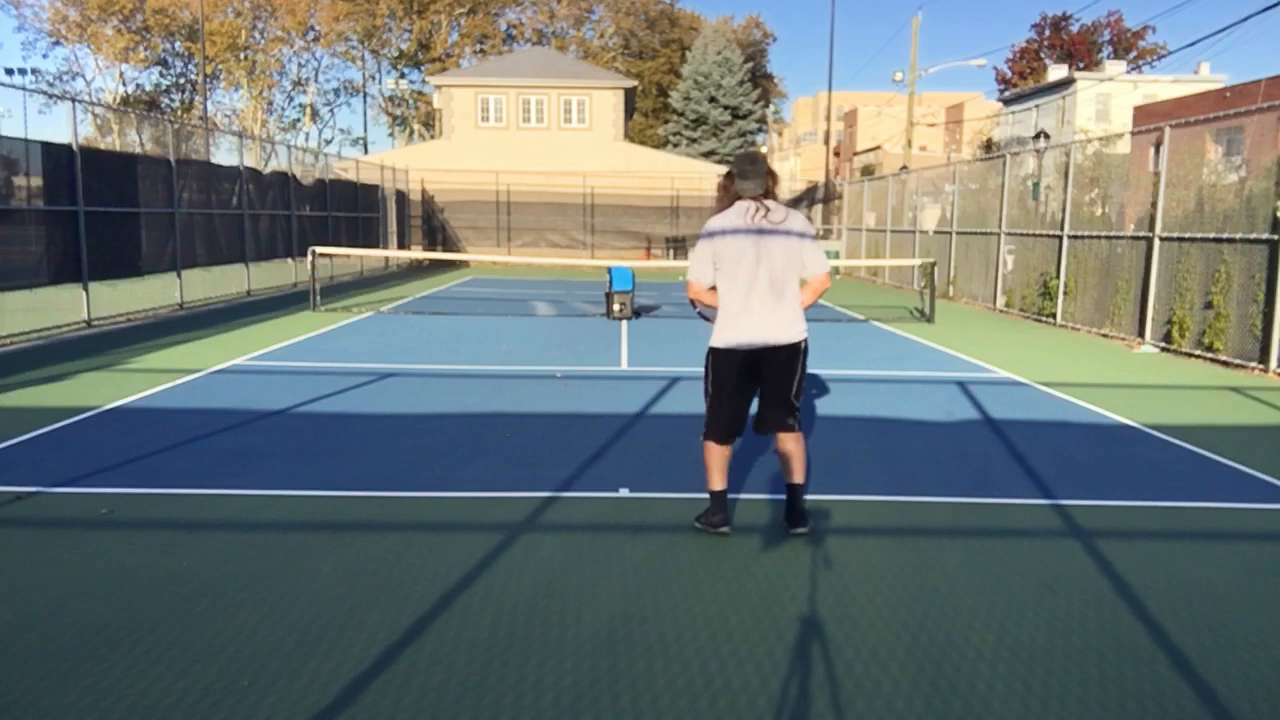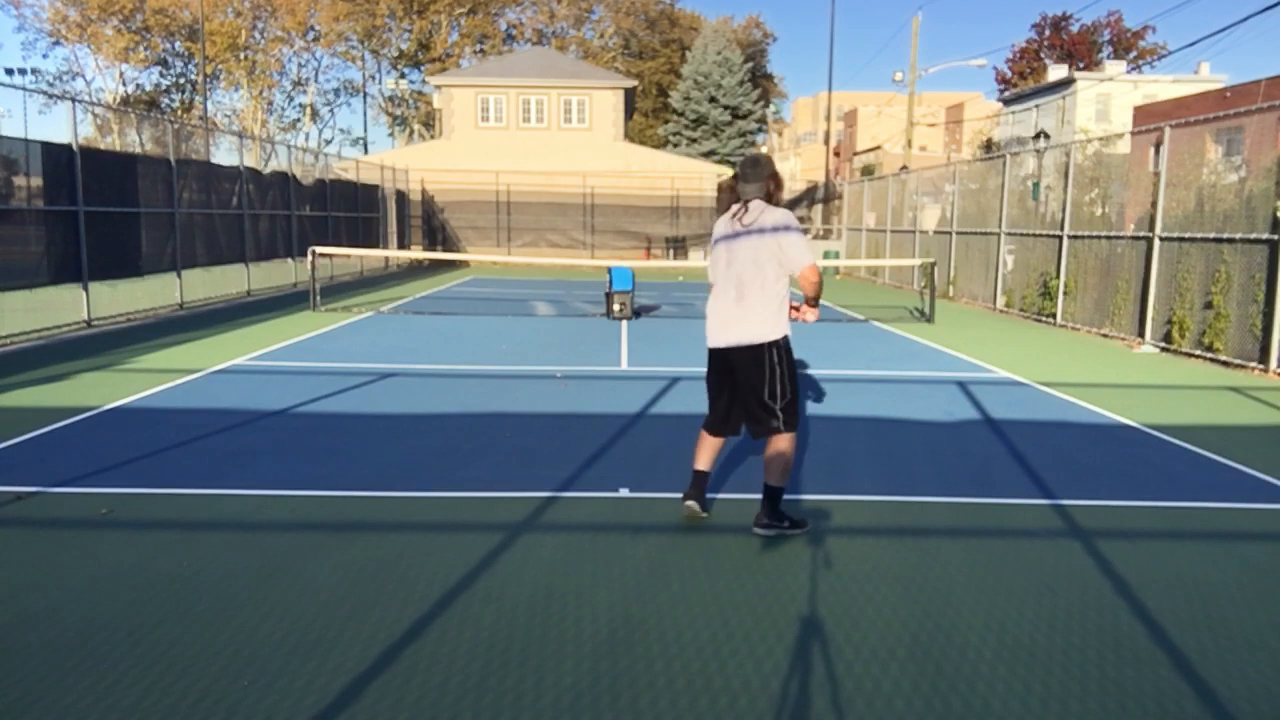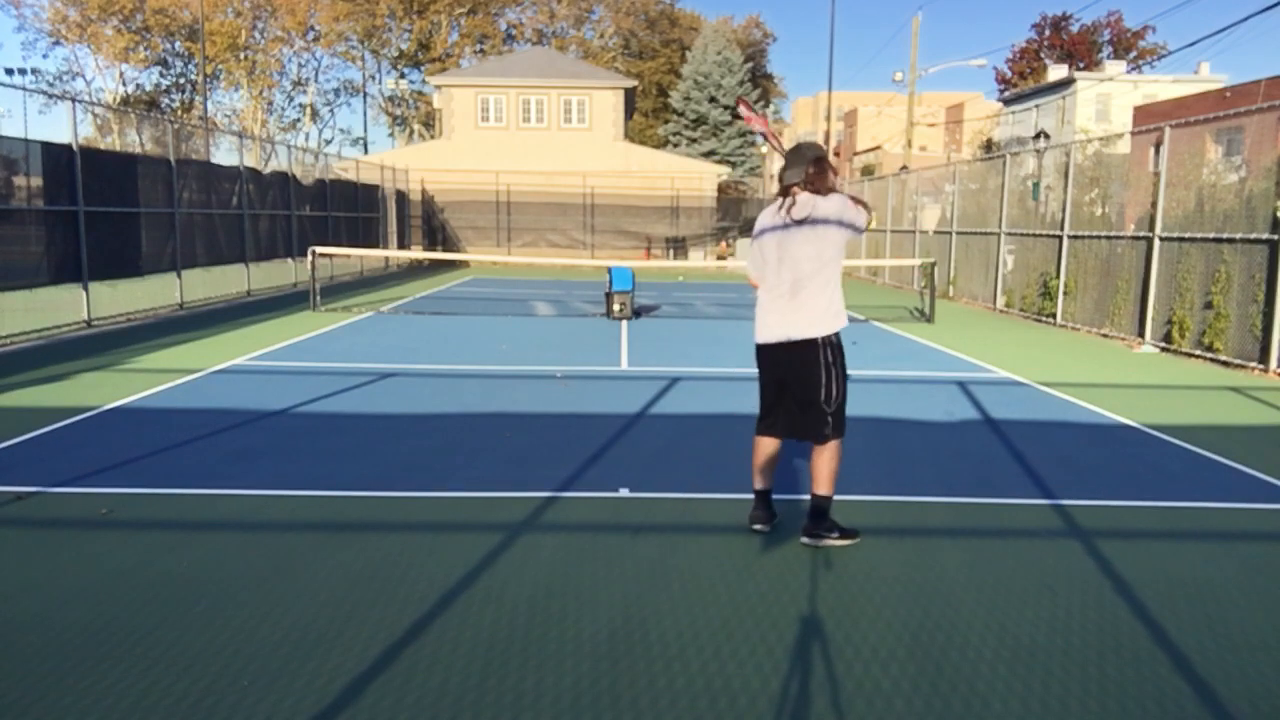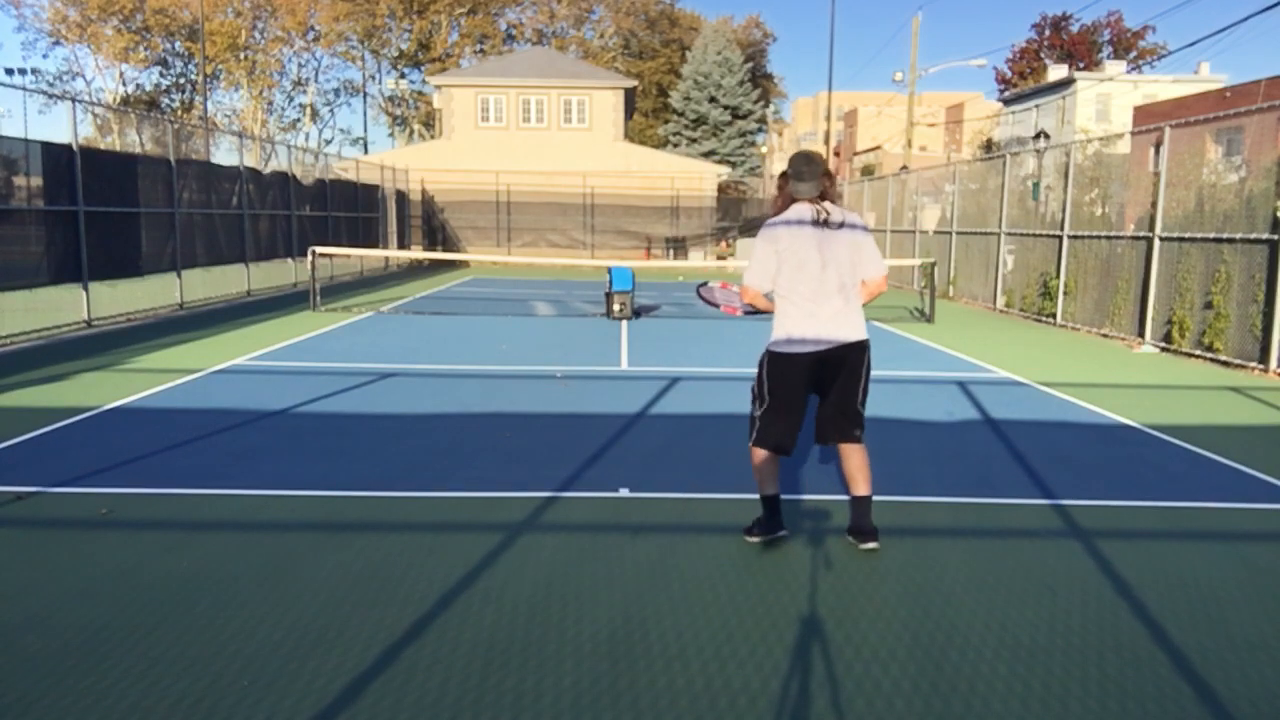
dt=1s
person 1, frame 1
left shoulder: (717, 225)
right shoulder: (796, 222)
left elbow: (696, 288)
right elbow: (821, 280)
left hip: (731, 342)
right hip: (787, 340)
left knee: (718, 428)
right knee: (788, 424)
left ankle: (717, 510)
right ankle: (796, 510)
person 1, frame 2
left shoulder: (722, 225)
right shoulder: (780, 220)
right elbow: (810, 275)
right wrist: (811, 304)
left hip: (720, 340)
right hip: (763, 340)
left knee: (717, 421)
right knee: (782, 425)
left ankle: (696, 490)
right ankle: (769, 513)
person 1, frame 3
left shoulder: (766, 218)
right shoulder: (833, 207)
right elbow: (863, 213)
left hip: (770, 335)
right hip: (815, 335)
left knee: (769, 424)
right knee: (827, 429)
left ankle: (762, 508)
right ankle: (818, 522)
person 1, frame 4
left shoulder: (776, 229)
right shoulder: (852, 224)
left elbow: (751, 294)
right elbow: (877, 283)
left hip: (791, 348)
right hip: (849, 344)
left knee: (765, 436)
right knee: (850, 434)
left ankle: (771, 517)
right ankle: (864, 524)
